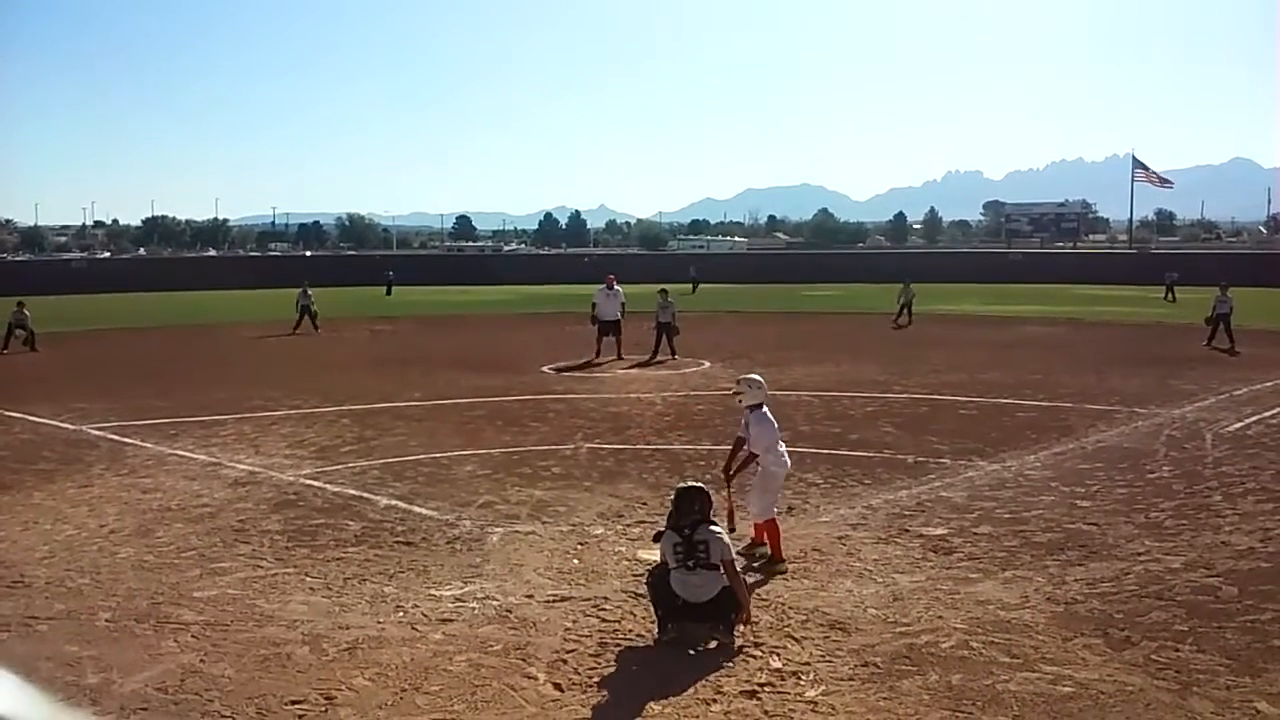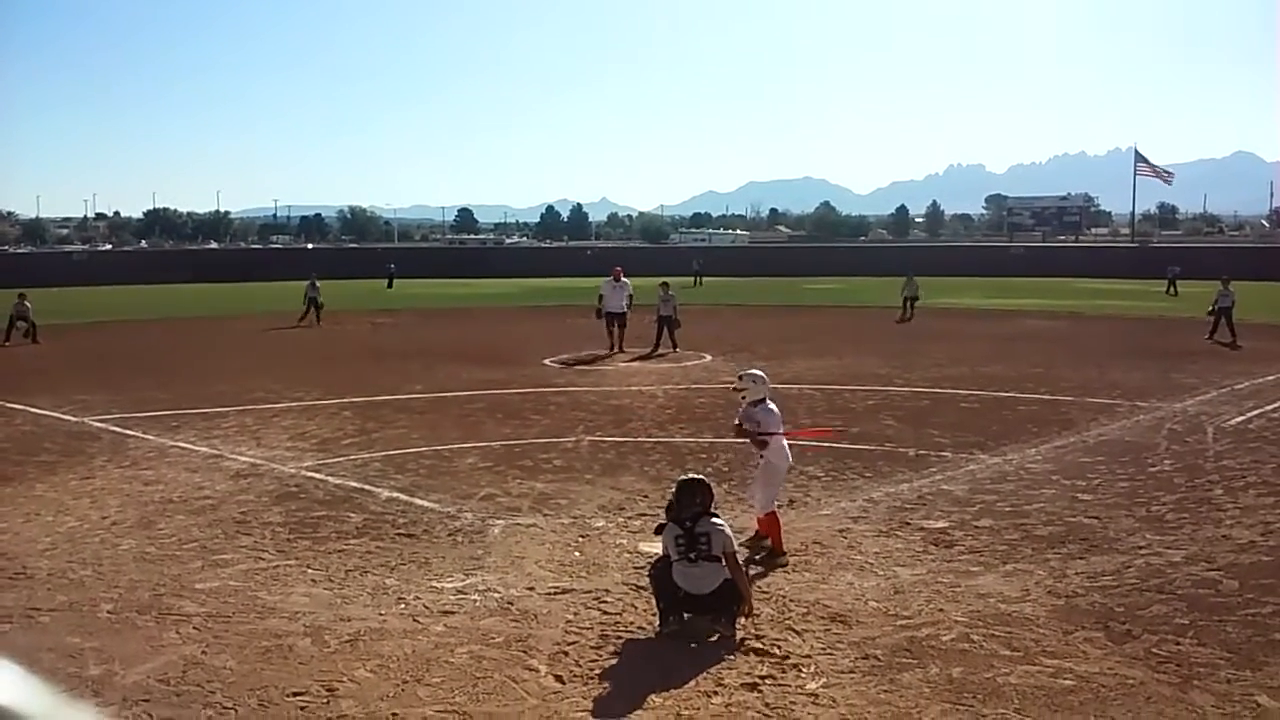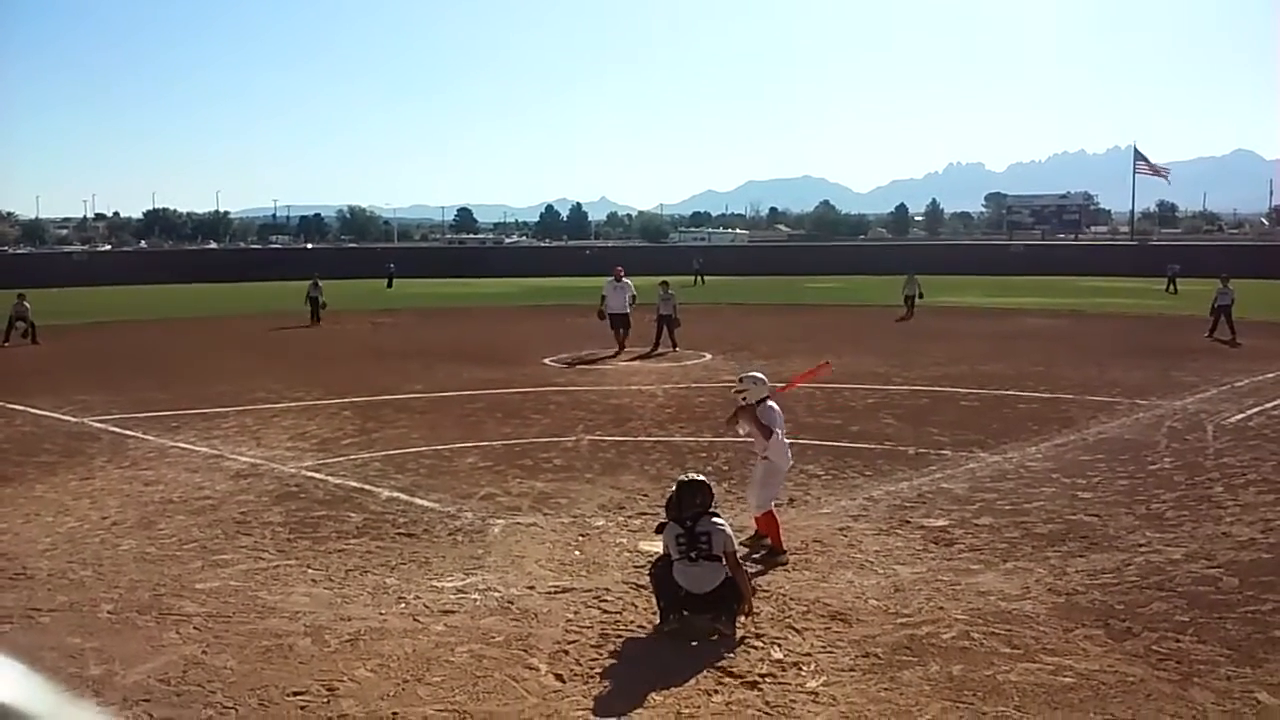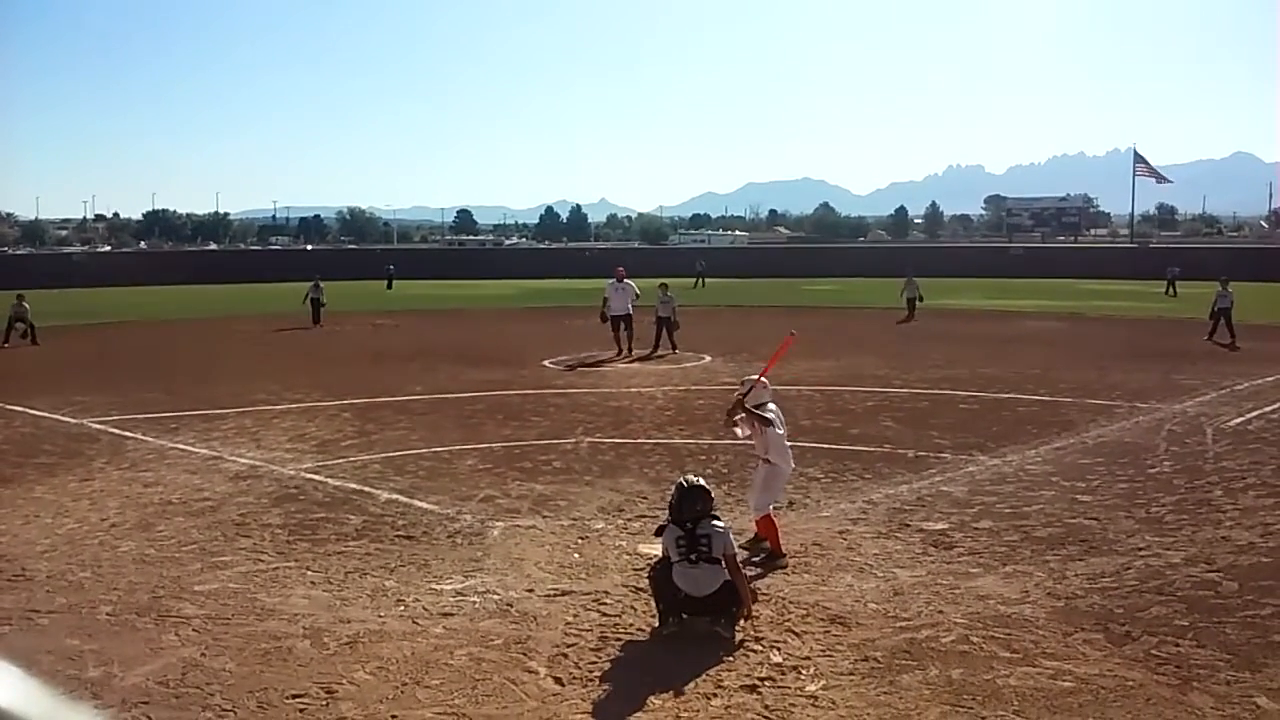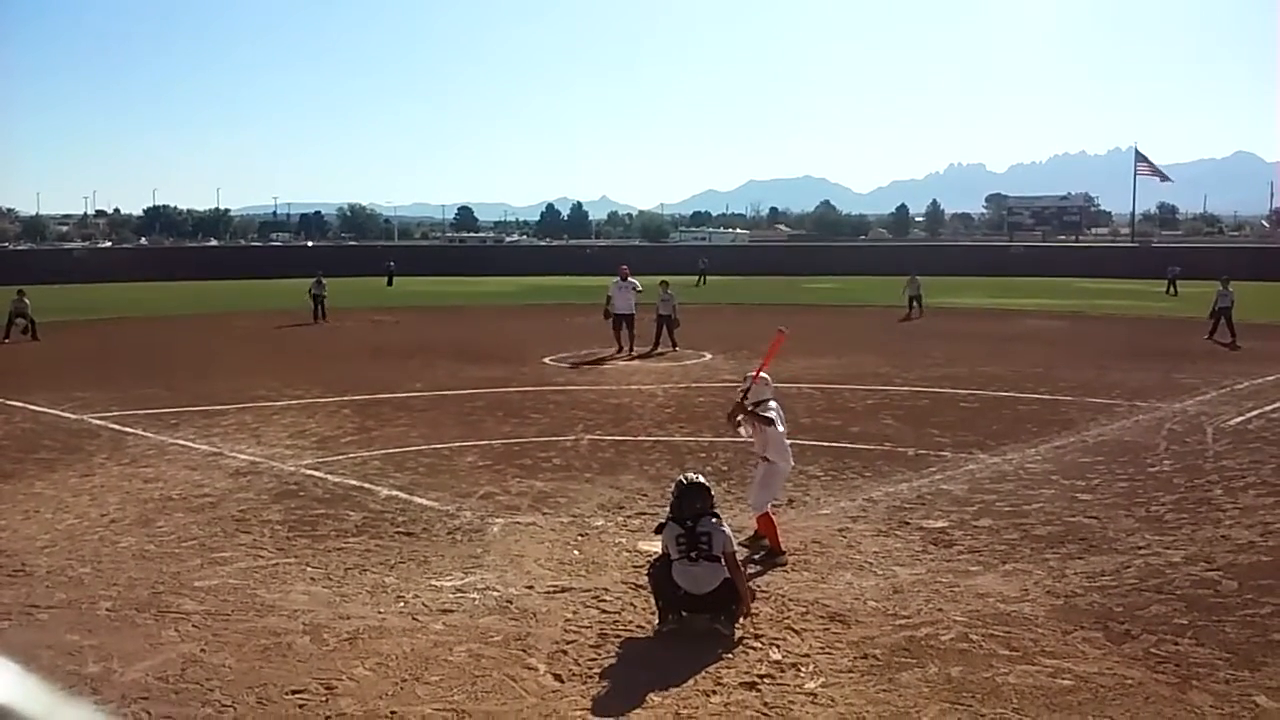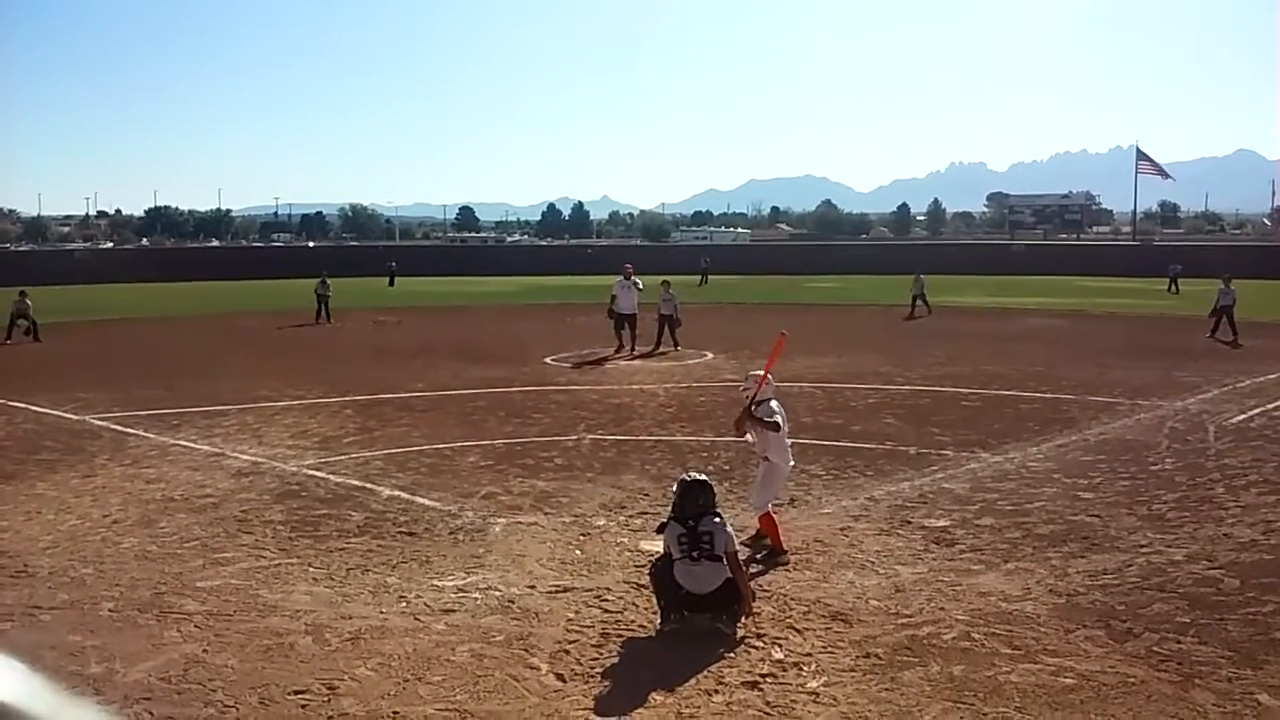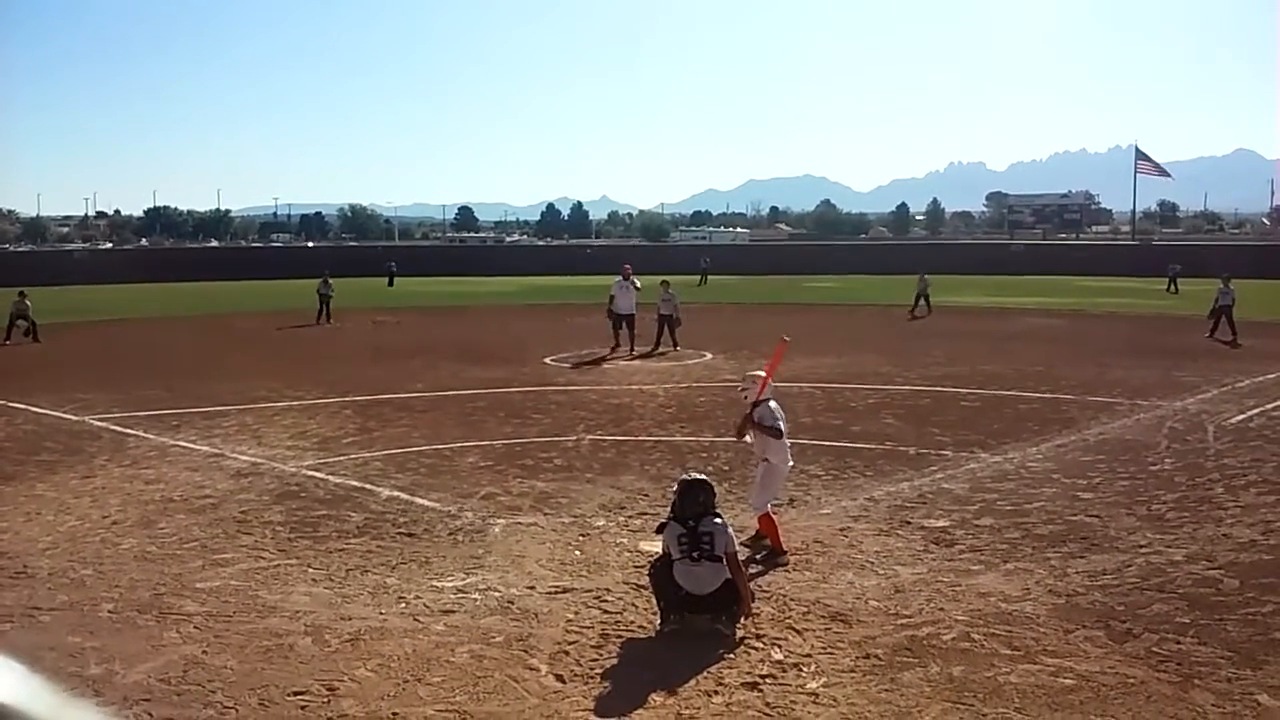
dt=0.2s
person 1, frame 1
left shoulder: (760, 420)
right shoulder: (751, 414)
left elbow: (755, 453)
right elbow: (741, 437)
left wrist: (734, 472)
right wrist: (729, 461)
left hip: (773, 468)
right hip: (767, 465)
left knee: (764, 510)
right knee: (755, 503)
left ankle: (777, 559)
right ankle: (759, 542)
person 1, frame 2
left shoulder: (768, 412)
right shoulder: (749, 407)
left elbow: (763, 445)
right elbow: (738, 425)
left wrist: (751, 434)
right wrist: (740, 428)
left hip: (776, 460)
right hip: (766, 459)
left knee: (766, 503)
right knee: (756, 496)
left ankle: (778, 552)
right ankle: (763, 535)
person 1, frame 3
left shoulder: (770, 409)
right shoulder: (752, 408)
left elbow: (768, 435)
right elbow: (731, 423)
left wrist: (753, 417)
right wrist: (738, 413)
left hip: (776, 461)
right hip: (763, 459)
left knee: (763, 503)
right knee: (753, 497)
left ankle: (778, 550)
right ankle: (762, 534)
person 1, frame 4
left shoulder: (770, 409)
right shoulder: (753, 412)
left elbow: (767, 422)
right elbow: (732, 424)
left wrist: (746, 409)
right wrist: (732, 413)
left hip: (777, 465)
right hip: (765, 462)
left knee: (761, 506)
right knee: (754, 500)
left ankle: (777, 554)
right ankle: (762, 537)
person 1, frame 5
left shoulder: (770, 407)
right shoulder: (755, 409)
left elbow: (770, 422)
right elbow: (739, 427)
left wrist: (746, 411)
right wrist: (734, 415)
left hip: (776, 463)
right hip: (765, 461)
left knee: (760, 504)
right knee: (756, 499)
left ankle: (777, 551)
right ankle: (762, 534)
person 1, frame 6
left shoulder: (771, 408)
right shoulder: (758, 408)
left elbow: (776, 427)
right elbow: (744, 432)
left wrist: (752, 418)
right wrist: (742, 422)
left hip: (776, 463)
right hip: (767, 461)
left knee: (761, 504)
right knee: (758, 498)
left ankle: (779, 550)
right ankle: (763, 534)
person 1, frame 7
left shoulder: (769, 410)
right shoulder: (757, 409)
left elbow: (778, 434)
right elbow: (749, 435)
left wrist: (754, 424)
right wrist: (743, 428)
left hip: (775, 463)
right hip: (765, 461)
left knee: (760, 504)
right knee: (757, 499)
left ankle: (779, 551)
right ankle: (763, 534)
person 2, frame 1
left shoulder: (667, 537)
right shoulder: (718, 535)
right elbow: (733, 576)
right wrist: (746, 606)
left hip: (679, 607)
right hip: (714, 607)
left knee: (656, 576)
right knee: (737, 587)
left ankle: (669, 624)
right ankle: (723, 625)
person 2, frame 2
left shoulder: (669, 530)
right shoulder: (720, 527)
right elbow: (735, 568)
right wrist: (747, 598)
left hip: (682, 599)
right hip: (717, 600)
left knee: (658, 569)
right knee: (739, 579)
left ankle: (671, 616)
right ankle: (724, 617)
person 2, frame 3
left shoulder: (669, 529)
right shoulder: (720, 526)
right elbow: (735, 567)
right wrist: (747, 597)
left hip: (683, 598)
right hip: (717, 599)
left knee: (658, 568)
right knee: (740, 579)
left ankle: (671, 614)
right ankle: (724, 616)
person 2, frame 4
left shoulder: (669, 531)
right shoulder: (720, 529)
right elbow: (735, 570)
right wrist: (747, 601)
left hip: (682, 600)
right hip: (717, 601)
left knee: (657, 571)
right knee: (738, 583)
left ankle: (670, 617)
right ankle: (724, 619)
person 2, frame 5
left shoulder: (669, 529)
right shoulder: (719, 527)
right elbow: (734, 568)
right wrist: (746, 599)
left hip: (681, 598)
right hip: (716, 599)
left knee: (657, 568)
right knee: (738, 580)
left ankle: (670, 615)
right ankle: (723, 616)
person 2, frame 6
left shoulder: (671, 529)
right shoulder: (721, 526)
left elbow: (667, 560)
right elbow: (736, 568)
right wrist: (747, 599)
left hip: (683, 598)
right hip: (718, 599)
left knee: (658, 567)
right knee: (739, 581)
left ankle: (672, 614)
right ankle: (725, 615)
person 2, frame 7
left shoulder: (670, 529)
right shoulder: (721, 526)
left elbow: (667, 559)
right elbow: (736, 569)
right wrist: (747, 600)
left hip: (682, 599)
right hip: (718, 600)
left knee: (658, 567)
right knee: (739, 582)
left ankle: (672, 615)
right ankle: (725, 616)
